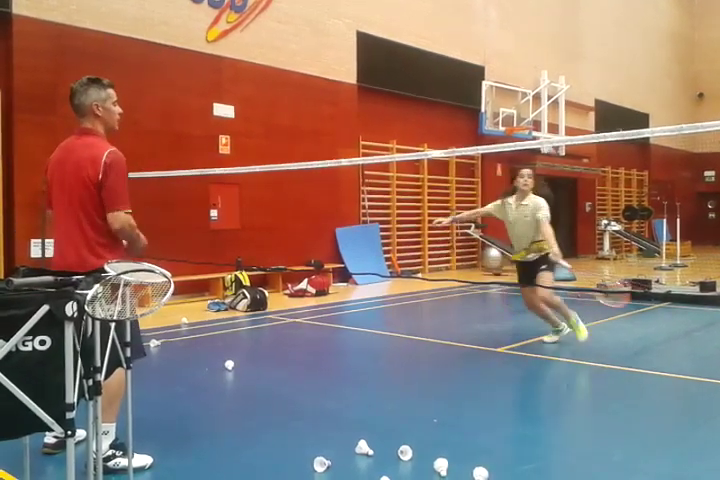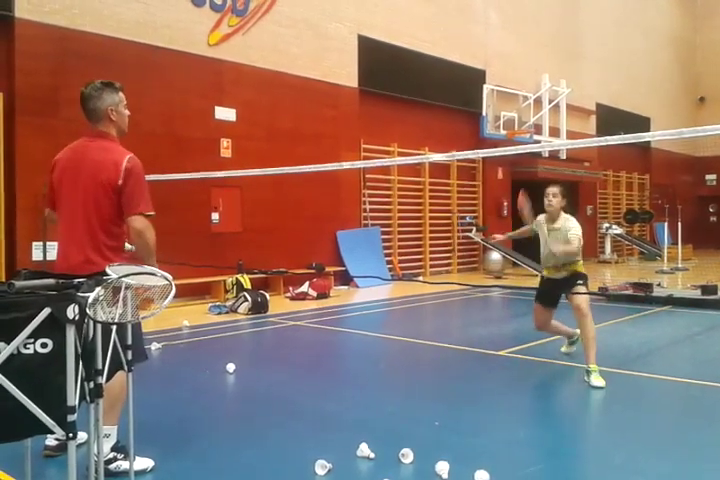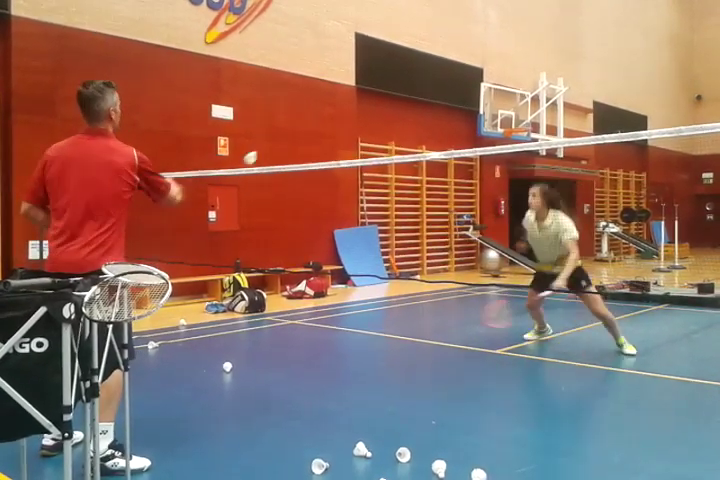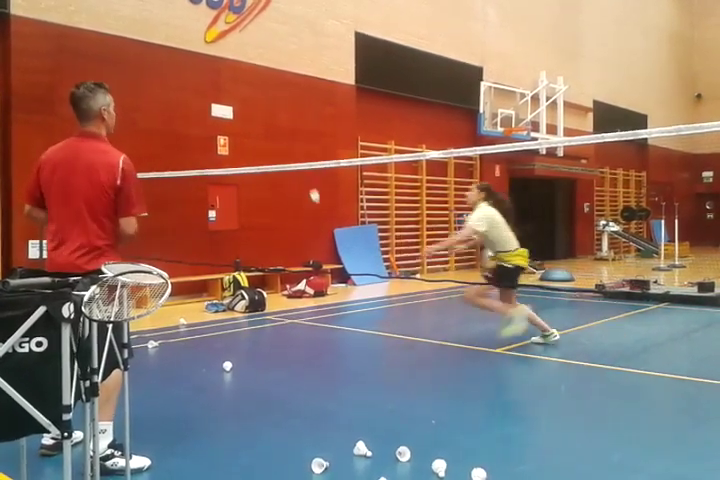
dt=0.4s
person 1, frame 1
left shoulder: (58, 155)
right shoulder: (108, 156)
right elbow: (119, 221)
right wrist: (138, 241)
left hip: (65, 270)
right hip: (101, 272)
right knee: (116, 359)
left ankle: (56, 430)
right ankle: (106, 447)
person 1, frame 2
left shoulder: (64, 157)
right shoulder: (124, 161)
left elbow: (51, 213)
right elbow: (139, 227)
right wrist: (151, 270)
left hip: (67, 272)
right hip: (105, 275)
right knee: (118, 362)
left ankle: (57, 433)
right ankle: (107, 450)
person 1, frame 3
left shoulder: (54, 154)
right shoulder: (129, 158)
left elbow: (29, 209)
right elbow: (169, 195)
right wrist: (177, 191)
left hip: (58, 270)
right hip: (100, 273)
right knee: (113, 359)
left ankle: (55, 433)
right ankle: (105, 449)
person 1, frame 4
left shoulder: (50, 157)
right shoulder: (117, 162)
left elbow: (32, 210)
right elbow: (128, 228)
right wrist: (103, 233)
left hip: (58, 271)
right hip: (98, 273)
right knee: (111, 360)
left ankle: (54, 433)
right ankle: (104, 448)
person 2, frame 1
left shoulder: (539, 202)
right shoulder: (505, 204)
left elbow: (545, 226)
right elbow: (476, 212)
left wrist: (554, 247)
right wrist: (451, 219)
left hip: (541, 255)
right hip: (522, 258)
left knee: (543, 296)
right knee: (531, 303)
left ankle: (572, 319)
right ankle: (559, 327)
person 2, frame 2
left shoulder: (571, 223)
right shoulder: (540, 221)
left elbow: (576, 247)
right elbow: (529, 229)
left wrist: (562, 248)
right wrist: (506, 236)
left hip: (573, 273)
right hip: (550, 274)
left knee: (582, 309)
right knee: (541, 324)
left ankle: (592, 368)
right ankle: (572, 334)
person 2, frame 3
left shoulder: (561, 222)
right shoulder: (529, 218)
left elbow: (574, 254)
left wrist: (563, 277)
left hip: (567, 267)
right hip: (545, 268)
left knee: (599, 310)
right knee: (531, 305)
left ankle: (621, 341)
right ankle: (542, 329)
person 2, frame 4
left shoulder: (482, 213)
right shoulder: (487, 211)
left elbow: (461, 236)
right elbow: (483, 238)
left wrist: (434, 248)
right wrist: (468, 243)
left hip: (511, 261)
right hip: (511, 259)
left knee: (470, 296)
right knee: (507, 304)
left ankle: (515, 314)
right ankle: (548, 332)
